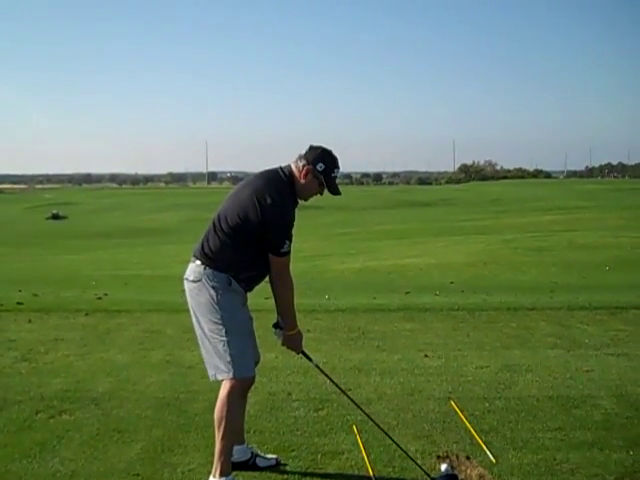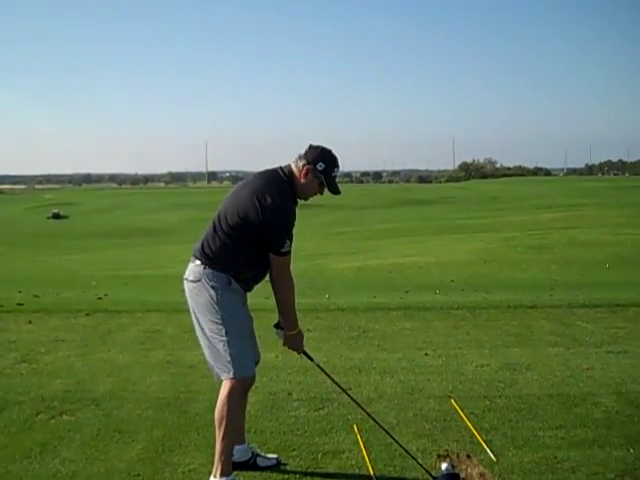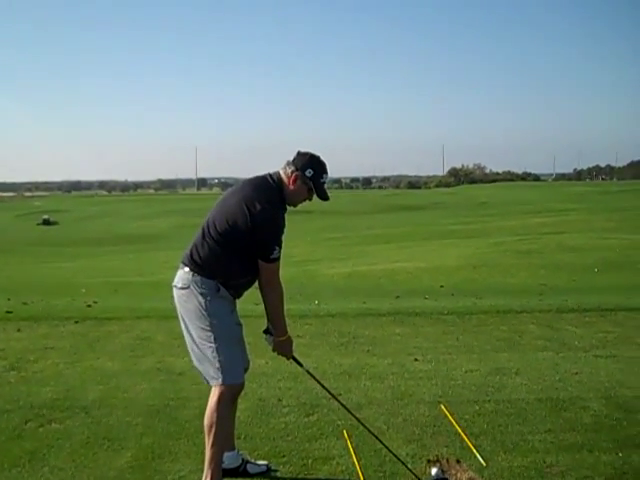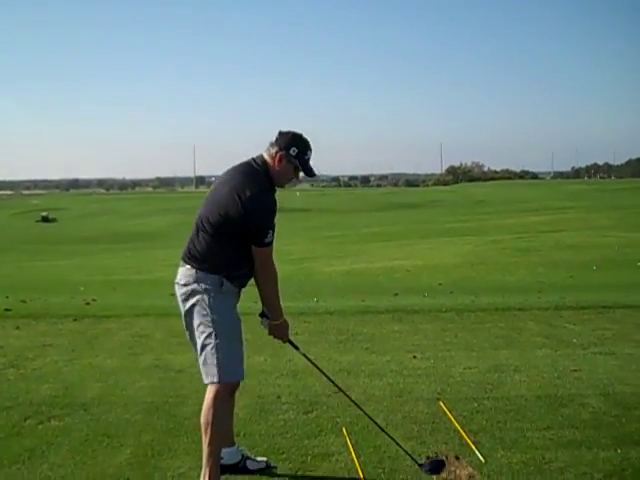
dt=0.4s
person 1, frame 1
left shoulder: (270, 183)
right shoulder: (278, 202)
right elbow: (280, 275)
right wrist: (291, 328)
left hip: (219, 280)
right hip: (215, 283)
left knee: (243, 371)
right knee: (238, 377)
left ankle: (237, 451)
person 1, frame 2
left shoulder: (270, 182)
right shoulder: (278, 202)
right elbow: (280, 274)
right wrist: (292, 327)
left hip: (219, 279)
right hip: (215, 283)
left knee: (243, 370)
right knee: (238, 376)
left ankle: (238, 451)
person 1, frame 3
left shoulder: (259, 189)
right shoulder: (267, 209)
right elbow: (269, 281)
right wrist: (281, 333)
left hip: (209, 287)
right hip: (204, 290)
left knee: (233, 377)
right knee: (227, 383)
person 1, frame 4
left shoulder: (244, 175)
right shoulder: (258, 194)
right elbow: (263, 266)
right wrist: (277, 317)
left hip: (206, 279)
right hip: (208, 285)
left knee: (228, 374)
right knee: (222, 380)
